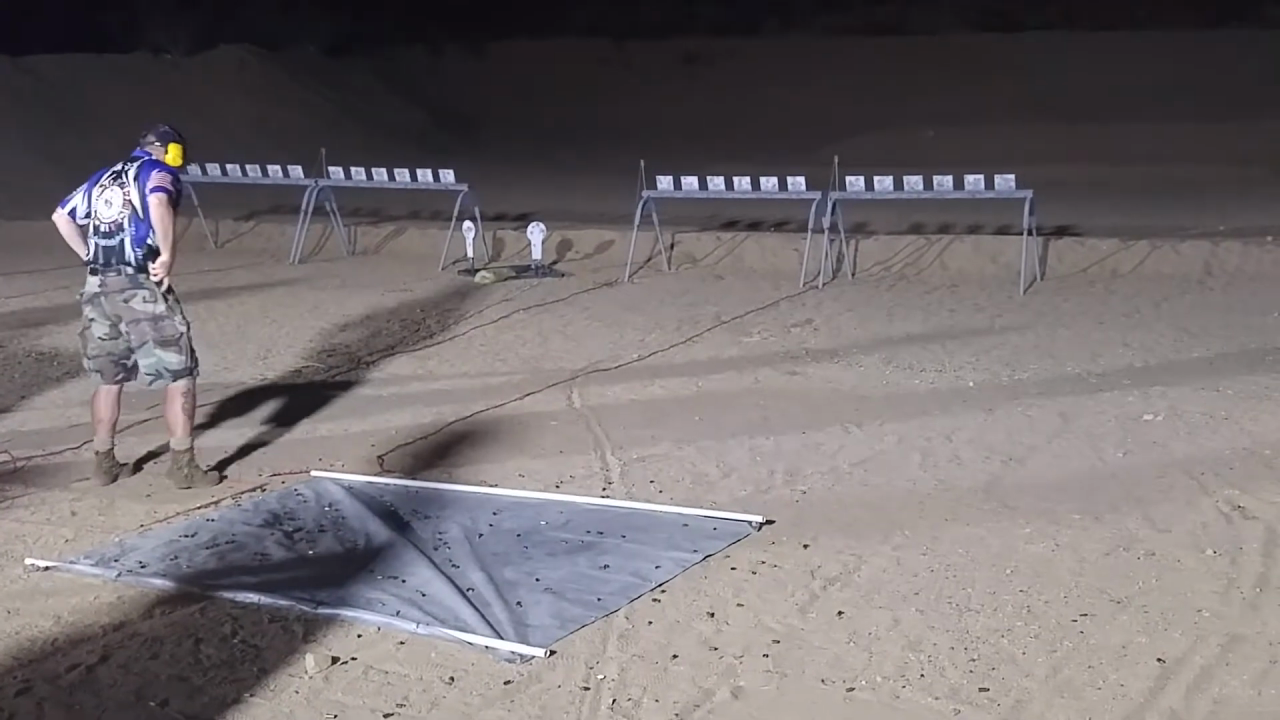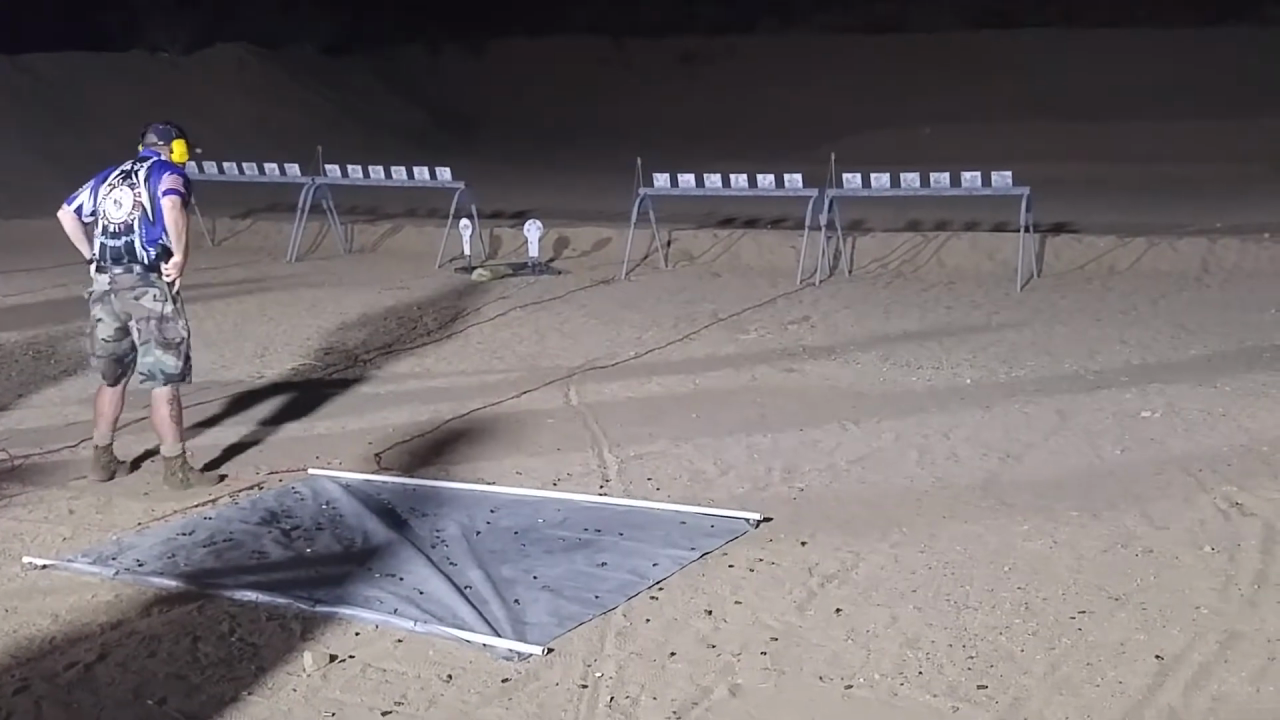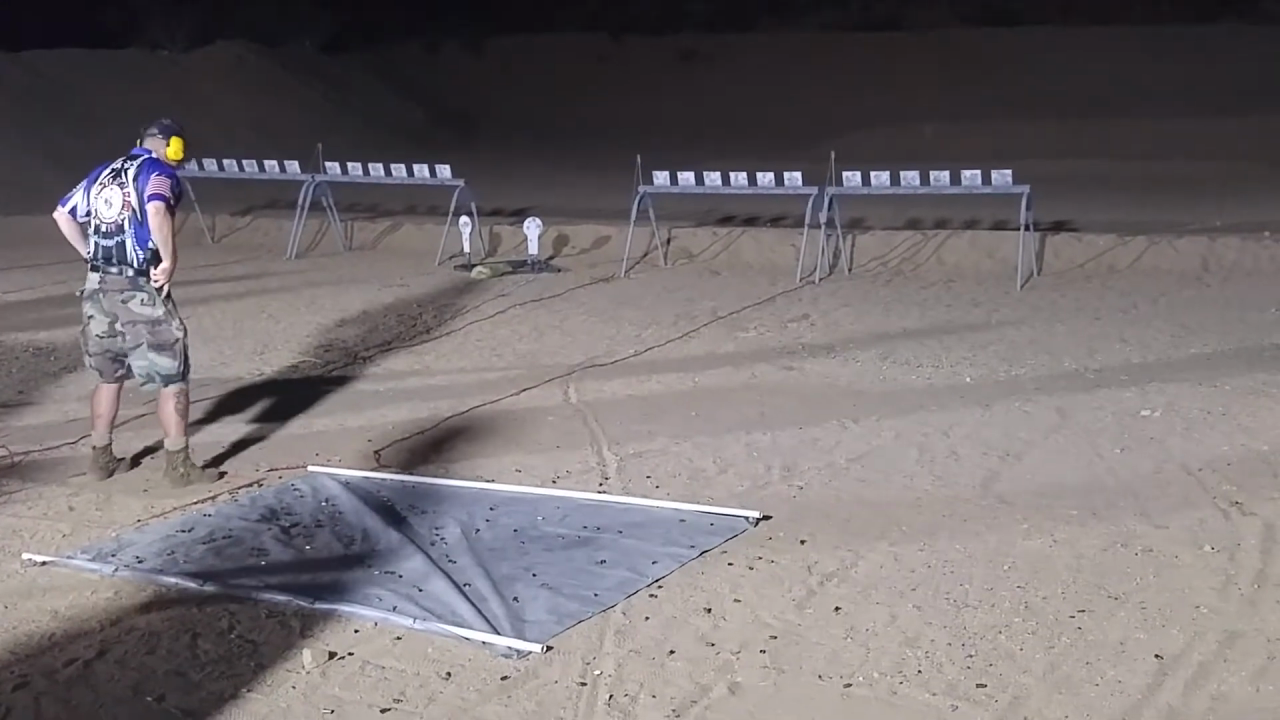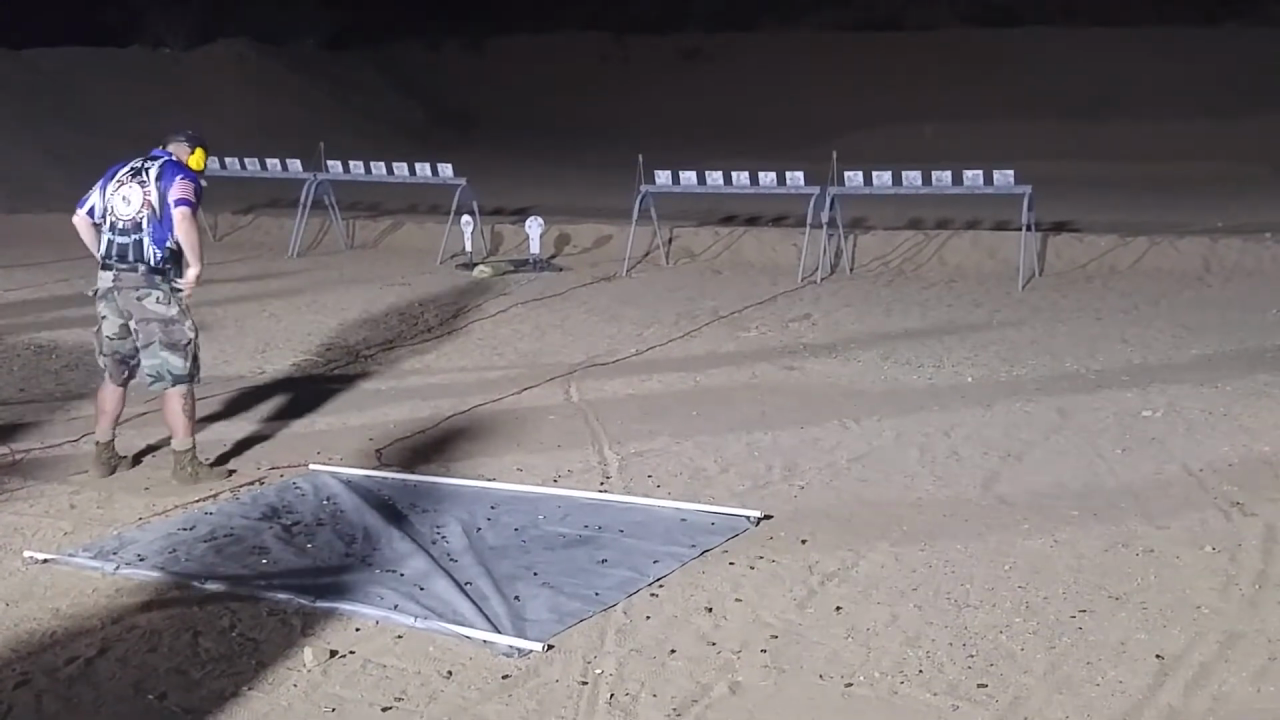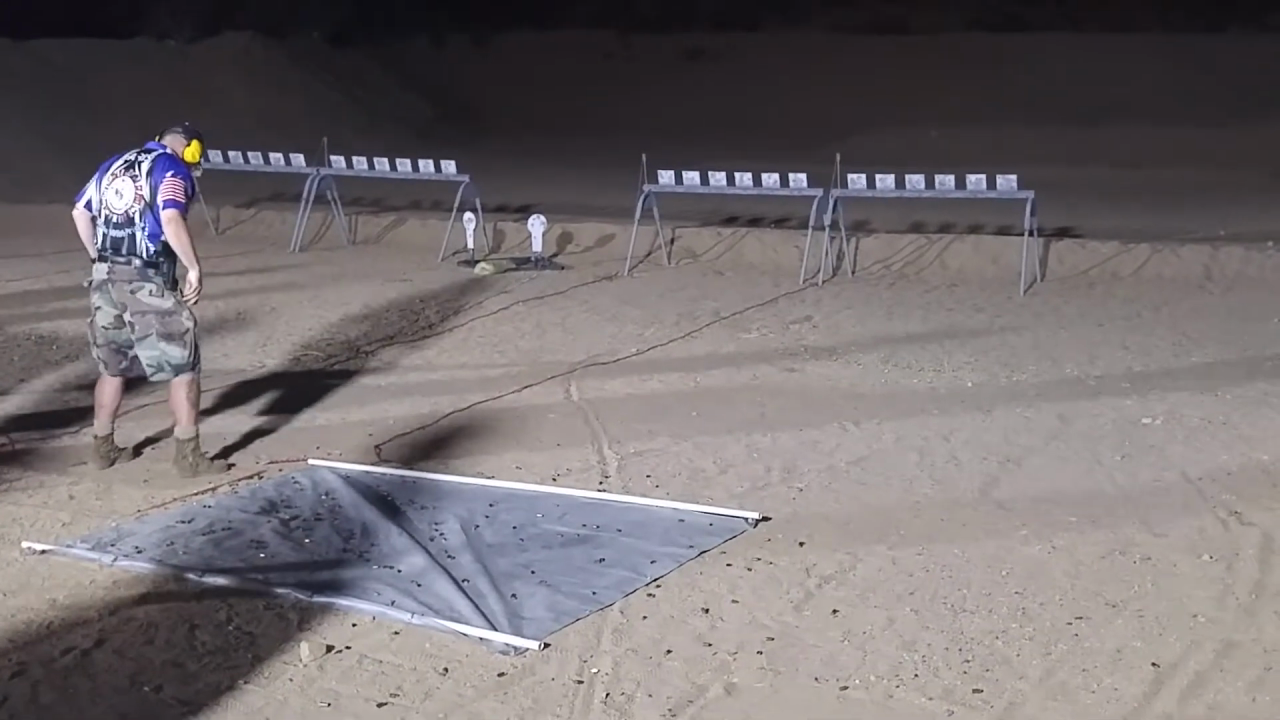
dt=0.4s
person 1, frame 1
left shoulder: (104, 177)
right shoulder: (159, 171)
left elbow: (61, 216)
right elbow: (158, 203)
left wrist: (90, 258)
right wrist: (167, 255)
left hip: (99, 286)
right hip: (141, 285)
left knee: (108, 379)
right knee: (178, 374)
left ankle: (104, 463)
right ankle: (183, 465)
person 1, frame 2
left shoulder: (109, 176)
right shoulder: (169, 173)
left elbow: (67, 213)
right elbow: (172, 206)
left wrist: (92, 257)
right wrist: (180, 256)
left hip: (106, 285)
right hip: (148, 285)
left knee: (112, 376)
right knee: (164, 379)
left ankle: (102, 459)
right ankle: (176, 468)
person 1, frame 3
left shoulder: (104, 173)
right shoulder: (160, 172)
left elbow: (63, 214)
right elbow: (156, 212)
left wrist: (92, 256)
right wrist: (169, 260)
left hip: (99, 284)
right hip: (139, 286)
left knee: (109, 375)
right knee: (171, 375)
left ankle: (101, 457)
right ankle: (178, 464)
person 1, frame 4
left shoulder: (118, 173)
right shoulder: (181, 175)
left elbow: (81, 217)
right elbow: (183, 217)
right wrist: (195, 267)
left hip: (110, 282)
right hip: (152, 285)
left knee: (115, 372)
right knee: (177, 375)
left ankle: (104, 455)
right ankle: (186, 463)
person 1, frame 5
left shoulder: (114, 164)
right shoulder: (174, 169)
left elbow: (80, 212)
right elbow: (170, 220)
left wrist: (98, 258)
right wrist: (194, 268)
left hip: (106, 276)
right hip: (147, 279)
left knee: (113, 365)
right knee: (182, 365)
left ankle: (103, 447)
right ankle: (189, 454)
